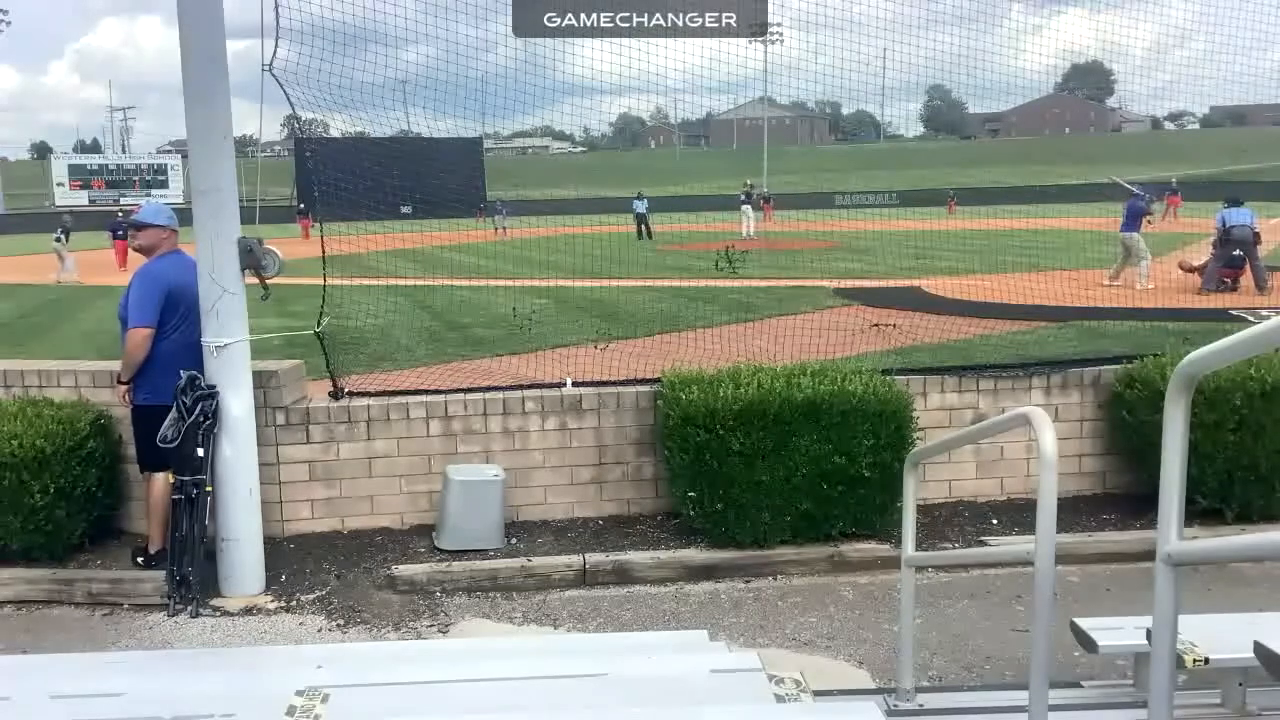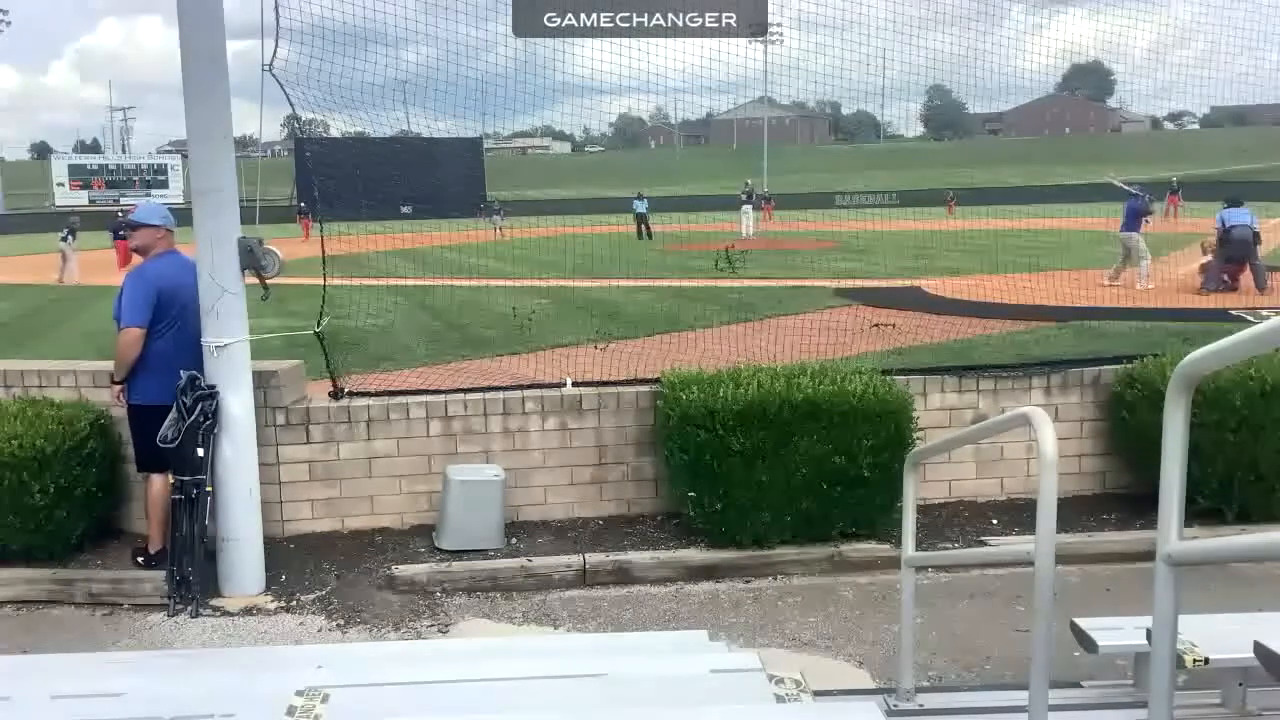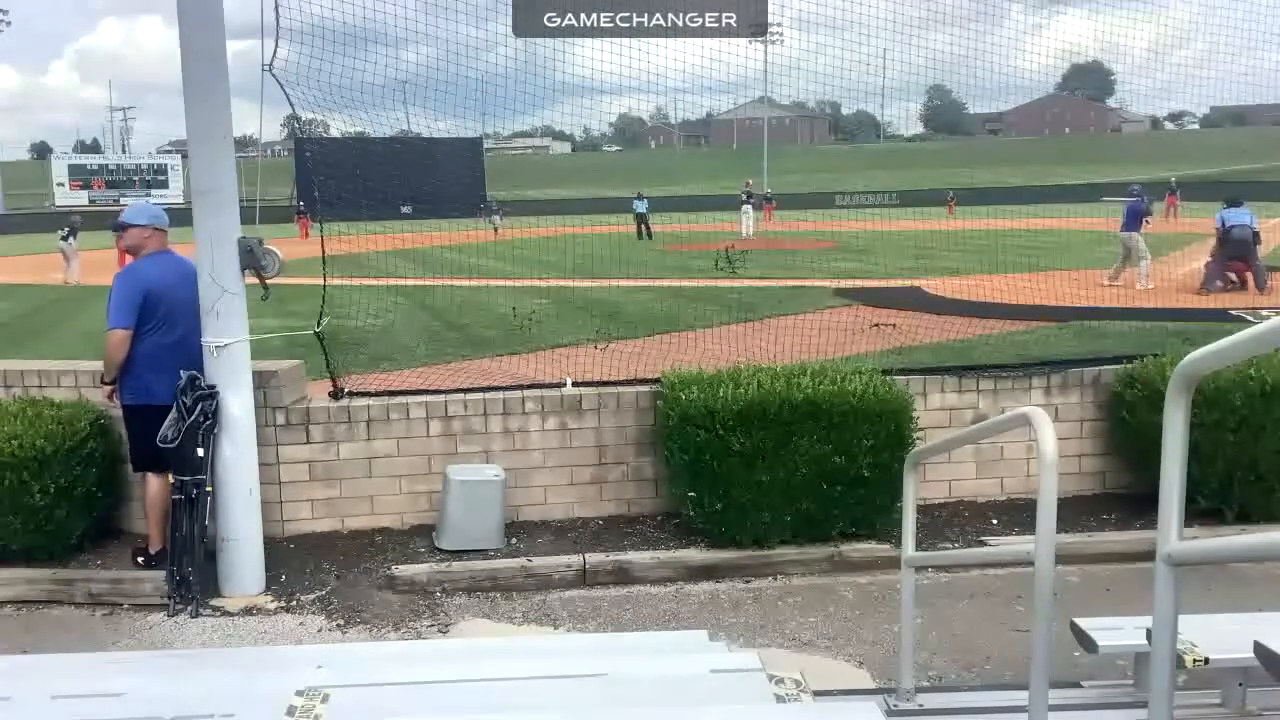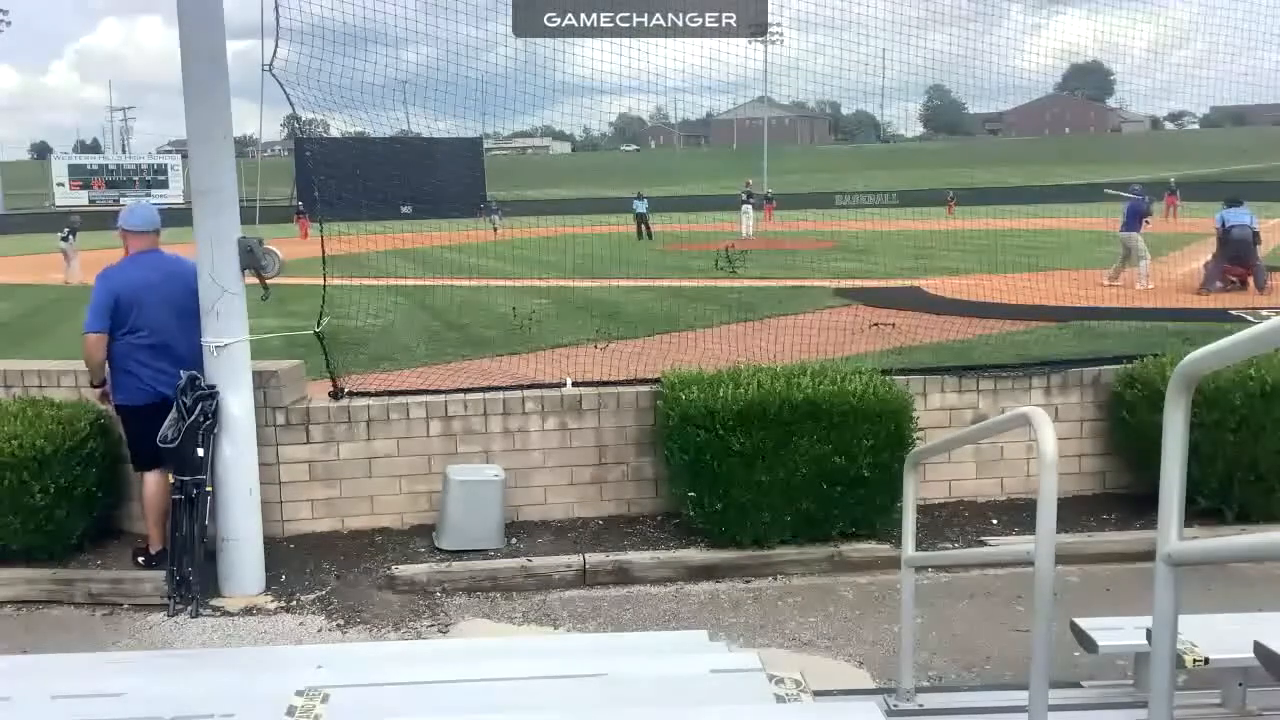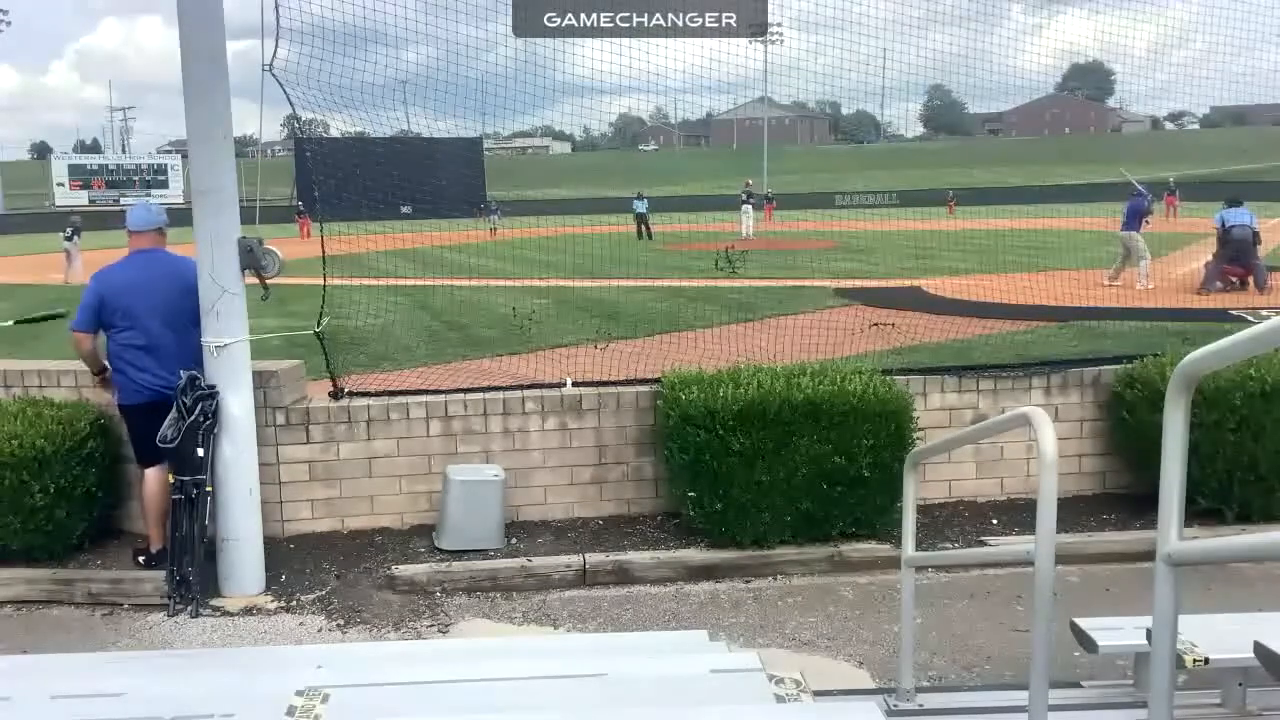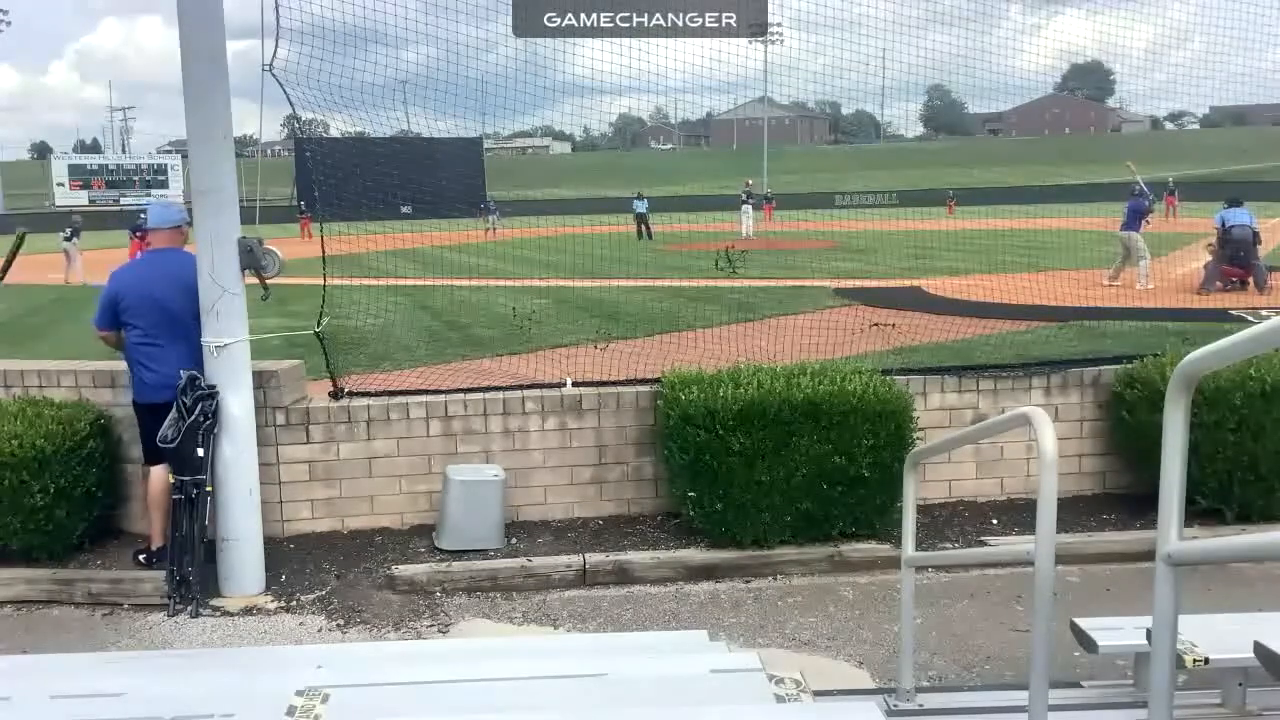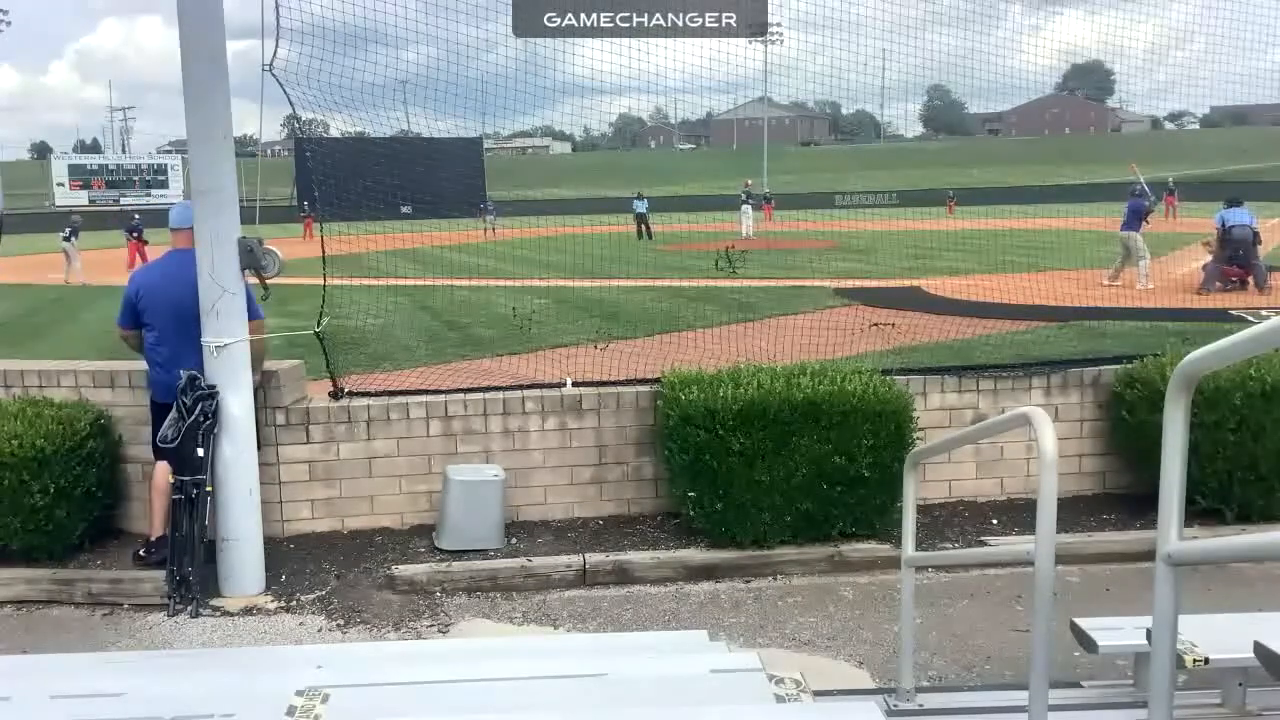
dt=0.3s
person 1, frame 1
left shoulder: (151, 274)
right shoulder: (194, 269)
left elbow: (141, 335)
left wrist: (124, 378)
left hip: (156, 390)
left knee: (159, 468)
left ankle: (155, 548)
person 1, frame 2
left shoulder: (144, 275)
right shoulder: (193, 270)
left elbow: (132, 335)
left wrist: (118, 378)
left hip: (152, 391)
left knee: (158, 470)
left ankle: (155, 549)
person 1, frame 3
left shoulder: (132, 276)
right shoulder: (192, 271)
left elbow: (119, 336)
left wrist: (109, 378)
left hip: (146, 392)
left knee: (155, 470)
left ankle: (155, 549)
person 1, frame 4
left shoulder: (111, 278)
right shoulder: (190, 269)
left elbow: (95, 340)
left wrist: (98, 382)
left hip: (139, 392)
left knee: (154, 469)
left ankle: (156, 549)
person 1, frame 5
left shoulder: (105, 279)
right shoulder: (191, 270)
left elbow: (82, 338)
left wrist: (100, 371)
right wrist: (206, 366)
left hip: (139, 391)
left knee: (154, 466)
left ankle: (156, 548)
person 1, frame 6
left shoulder: (122, 278)
right shoulder: (203, 269)
left elbow: (106, 334)
left hip: (151, 389)
left knee: (159, 465)
left ankle: (158, 547)
person 1, frame 7
left shoulder: (142, 277)
left elbow: (126, 333)
right elbow: (254, 326)
right wrist: (257, 368)
left hip: (166, 389)
left knee: (165, 460)
left ankle: (157, 539)
